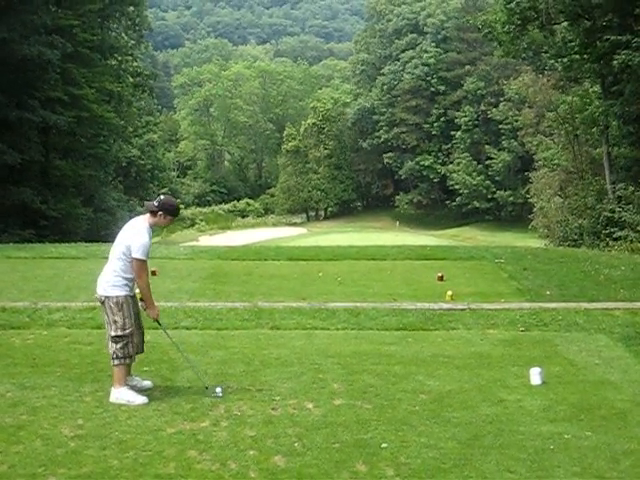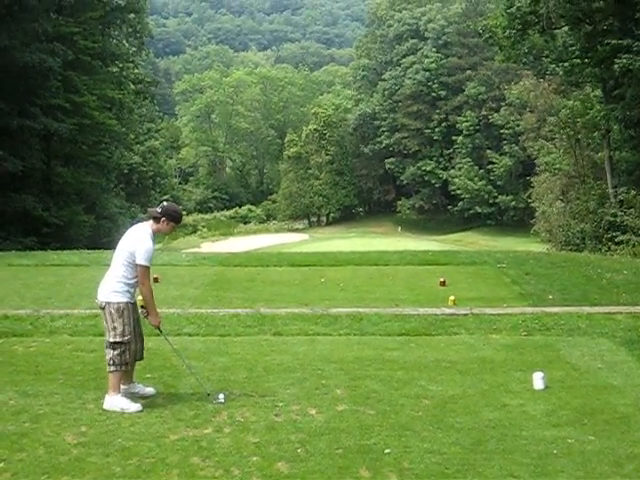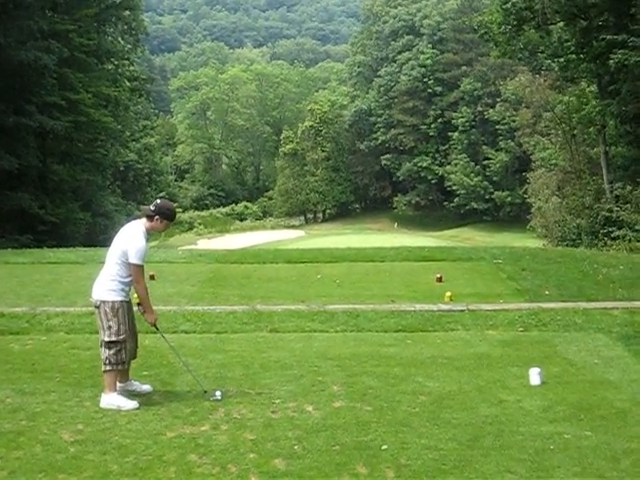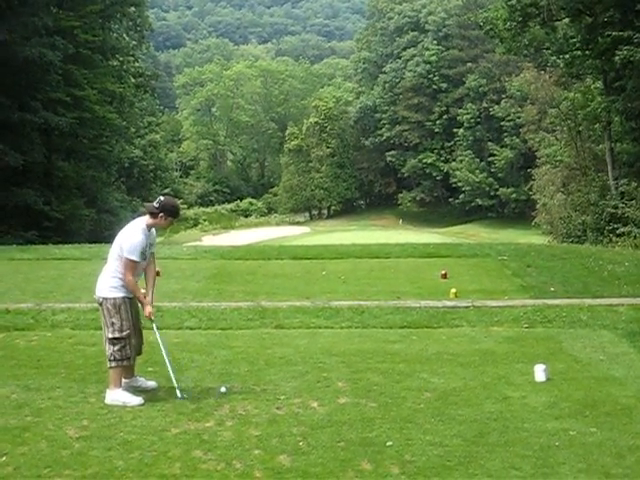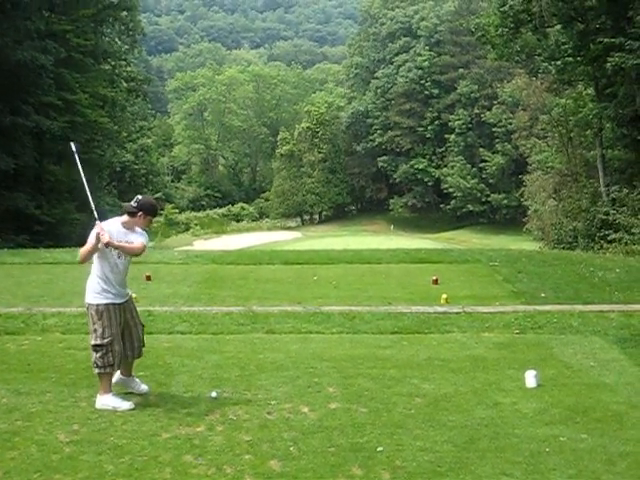
dt=0.5s
person 1, frame 1
left shoulder: (140, 222)
right shoulder: (141, 236)
right elbow: (141, 276)
left wrist: (145, 298)
right wrist: (151, 305)
left hip: (121, 288)
right hip: (114, 290)
left knee: (134, 333)
right knee: (122, 337)
left ankle: (126, 377)
right ankle: (119, 389)
person 1, frame 2
left shoulder: (141, 228)
right shoulder: (145, 243)
right elbow: (144, 283)
left wrist: (147, 305)
right wrist: (153, 313)
left hip: (121, 295)
right hip: (116, 297)
left knee: (133, 342)
right knee: (119, 344)
left ankle: (128, 384)
right ankle: (113, 396)
person 1, frame 3
left shoulder: (135, 226)
right shoulder: (138, 241)
right elbow: (138, 281)
left wrist: (143, 302)
right wrist: (149, 310)
left hip: (117, 293)
right hip: (110, 295)
left knee: (127, 340)
right knee: (115, 342)
left ankle: (124, 382)
right ankle: (109, 395)
person 1, frame 4
left shoulder: (150, 232)
right shoulder: (134, 235)
left elbow: (151, 266)
right elbow: (127, 276)
left wrist: (149, 297)
right wrist: (144, 303)
left hip: (126, 292)
right hip: (113, 291)
left knee: (133, 335)
right knee: (120, 338)
left ankle: (129, 378)
right ankle: (114, 390)
person 1, frame 5
left shoulder: (140, 234)
right shoulder: (105, 227)
left elbow: (137, 250)
right elbow: (81, 258)
left wrist: (113, 244)
right wrist: (96, 242)
left hip: (122, 295)
right hip: (100, 298)
left knee: (133, 337)
right knee: (107, 345)
left ankle: (125, 376)
right ankle: (104, 395)
